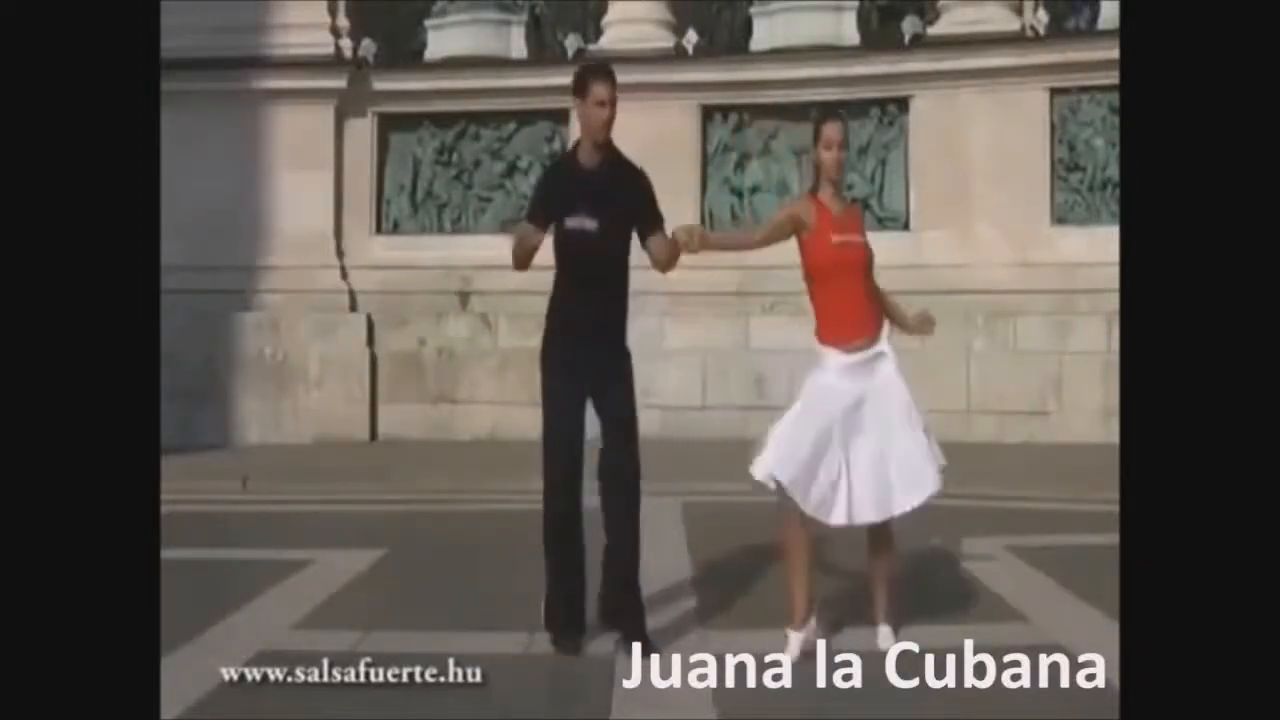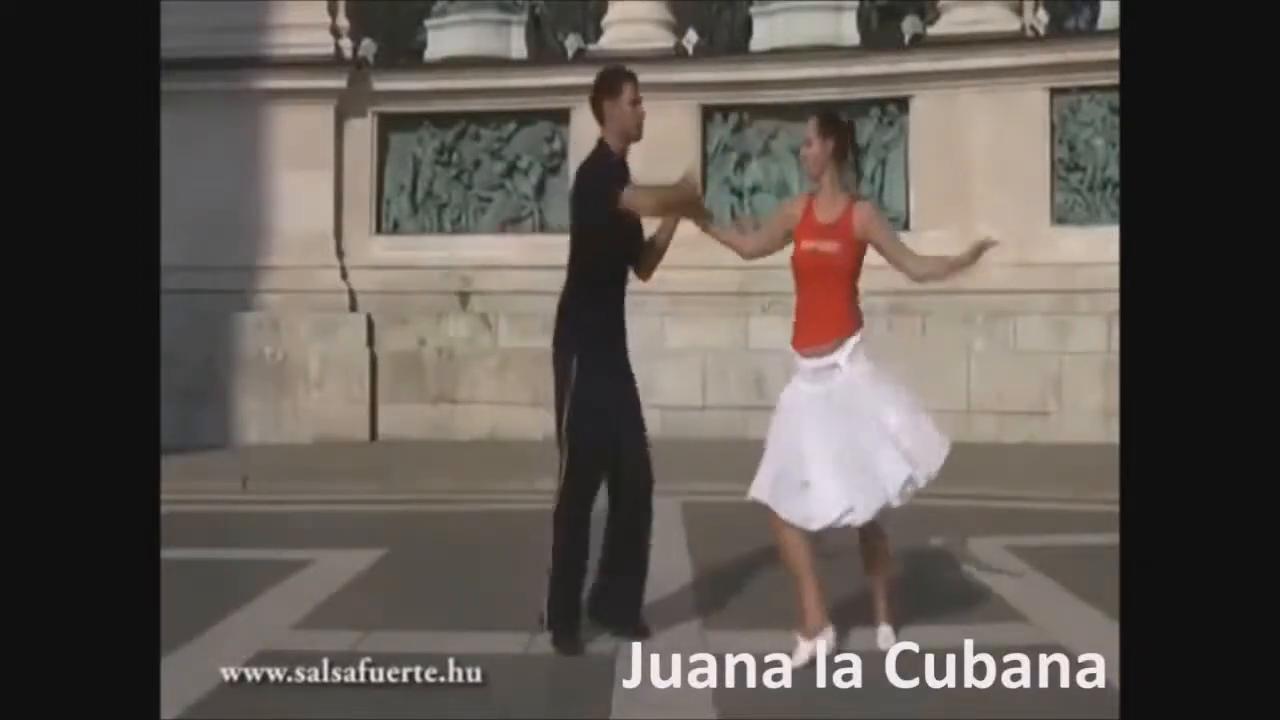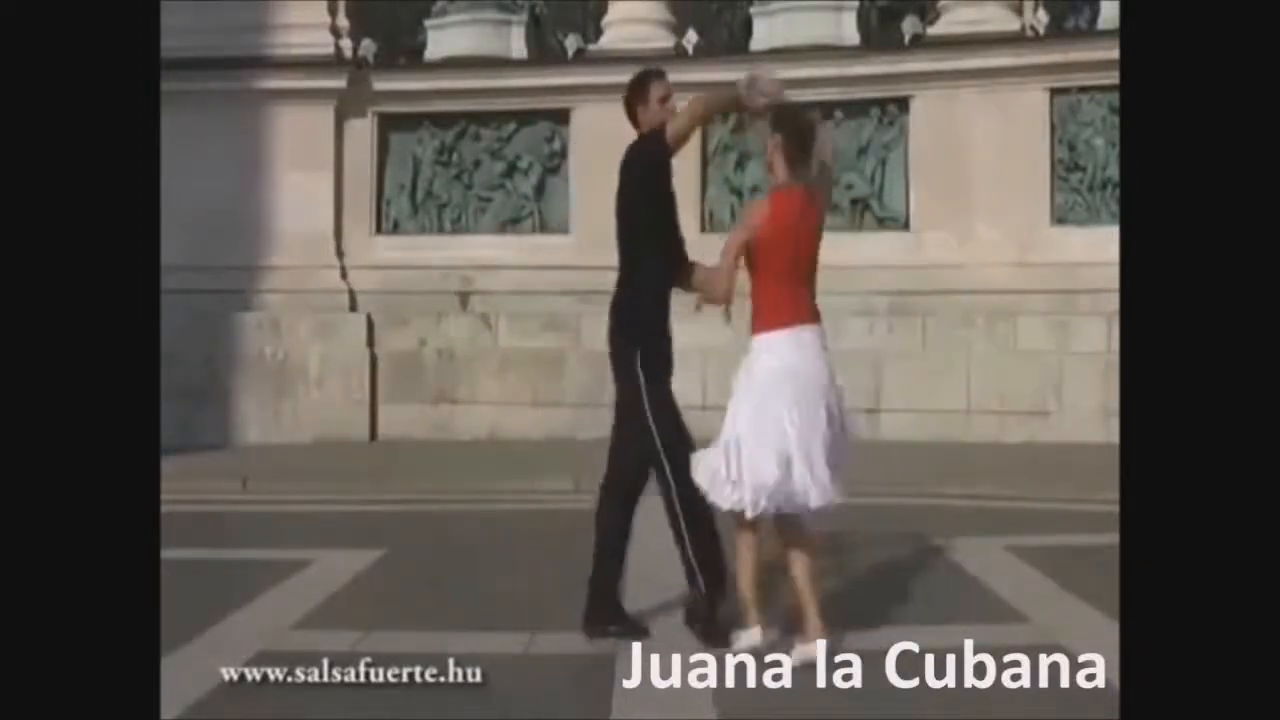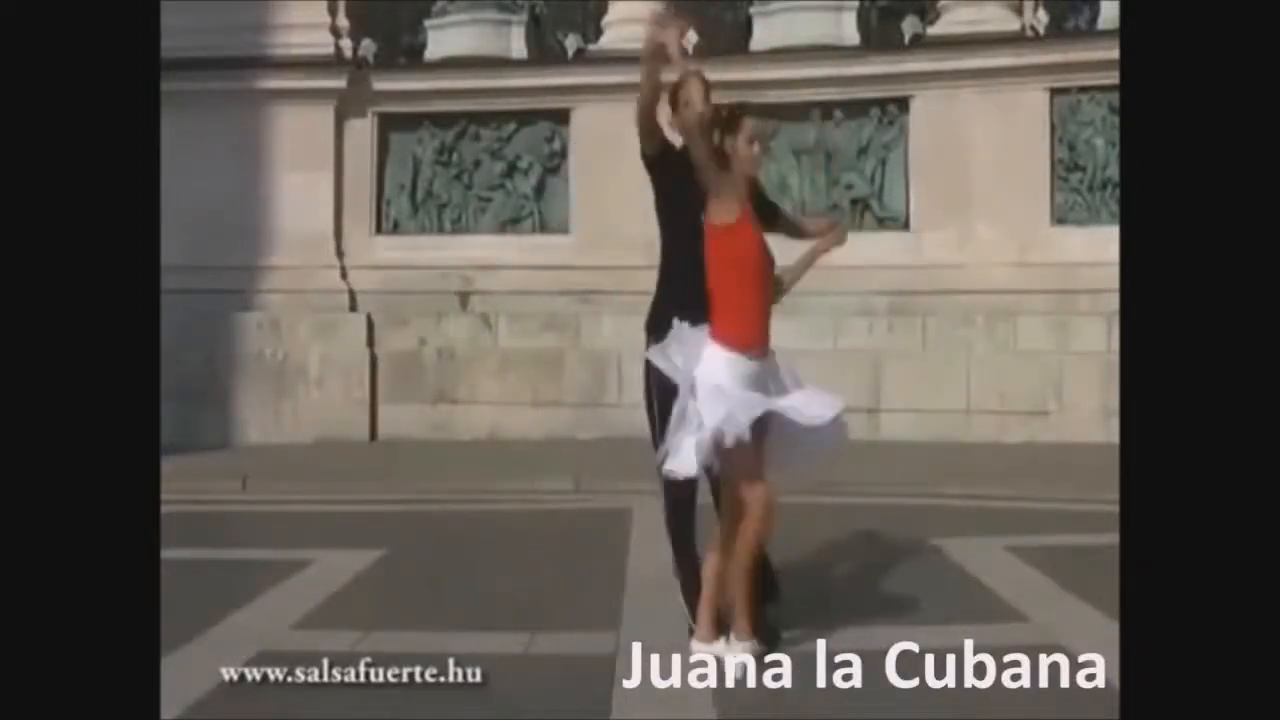
dt=0.4s
person 1, frame 1
left shoulder: (630, 180)
right shoulder: (555, 178)
left elbow: (660, 254)
right elbow: (525, 252)
left wrist: (681, 246)
right wrist: (520, 248)
left hip: (612, 345)
right hip: (563, 345)
left knee: (621, 473)
right knee: (561, 476)
left ankle: (623, 605)
right ankle: (564, 613)
person 1, frame 2
left shoulder: (624, 180)
right shoulder: (596, 174)
left elbow: (642, 266)
right elbow: (649, 202)
left wrist: (674, 220)
right wrist: (683, 200)
left hip: (612, 348)
right hip: (580, 348)
left knee: (632, 476)
right knee: (580, 480)
left ankle: (615, 597)
right ankle: (562, 613)
person 1, frame 3
left shoulder: (657, 175)
right shoulder: (641, 160)
left elbow: (676, 268)
right elbow: (698, 111)
left wrist: (713, 276)
right wrist: (743, 95)
left hip: (645, 341)
right hip: (638, 342)
left knee: (627, 475)
right knee: (676, 471)
left ankle: (602, 607)
right ankle: (704, 600)
person 1, frame 4
right shoulder: (669, 167)
left elbow: (778, 223)
right elbow: (644, 119)
left wrist: (819, 230)
right wrist: (655, 58)
right hip: (670, 341)
right knee: (680, 480)
left ankle: (759, 595)
right ankle: (700, 608)
person 2, frame 1
left shoulder: (856, 215)
right shoulder: (803, 212)
right elbow: (757, 237)
left wrist: (906, 321)
right wrist: (704, 239)
left hip: (878, 366)
right hip: (834, 369)
left knee: (883, 503)
right knee: (791, 489)
left ankle: (882, 619)
right ankle: (800, 618)
person 2, frame 2
left shoulder: (862, 214)
right shoulder: (797, 211)
left elbow: (917, 268)
right elbow: (750, 245)
left wrist: (964, 259)
right wrist: (702, 220)
left hip: (847, 367)
right hip: (806, 375)
left knee: (866, 506)
right knee: (779, 503)
left ankle: (883, 618)
right ankle: (815, 627)
person 2, frame 3
left shoulder: (760, 210)
right shoulder: (815, 200)
left elbow: (720, 290)
right elbow: (824, 159)
left wrist: (702, 282)
right wrist: (777, 104)
left hip: (772, 359)
right hip: (809, 355)
left knee: (749, 501)
right knee: (783, 506)
left ankle: (752, 620)
right ankle: (812, 630)
person 2, frame 4
left shoulder: (748, 218)
right shoulder: (720, 196)
left elbow: (771, 290)
right elbow: (697, 124)
left wrist: (817, 250)
right wrist: (686, 67)
left hip: (756, 370)
right hip: (726, 371)
left knee: (738, 509)
right knee: (754, 506)
left ankle: (706, 632)
right ankle: (739, 631)
